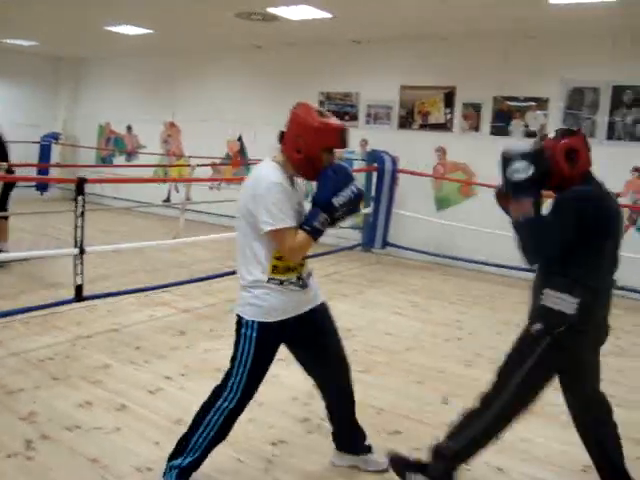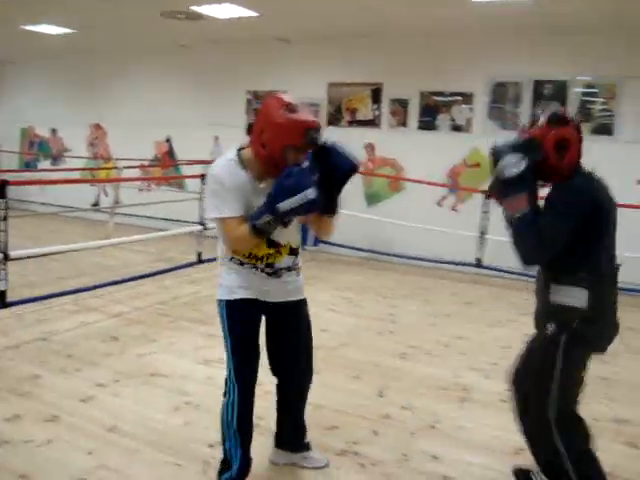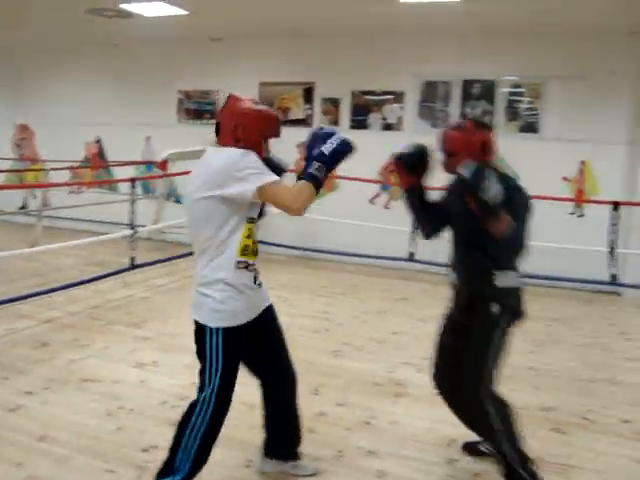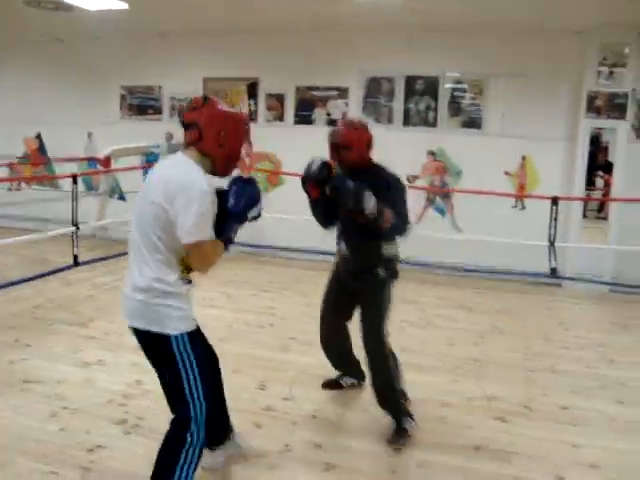
dt=0.4s
person 1, frame 1
left shoulder: (293, 178)
right shoulder: (268, 183)
right elbow: (294, 249)
left wrist: (336, 204)
right wrist: (328, 207)
left hip: (305, 301)
right hip: (265, 307)
left knee: (335, 375)
right knee: (236, 393)
left ankle: (351, 447)
person 1, frame 2
left shoulder: (299, 166)
right shoulder: (224, 173)
left elbow: (323, 229)
right elbow: (238, 242)
left wrist: (330, 186)
right wrist: (278, 207)
left hip: (286, 290)
right hip: (240, 289)
left knee: (295, 376)
right knee: (242, 384)
left ankle: (290, 445)
person 1, frame 3
left shoulder: (210, 167)
right shoulder: (232, 161)
right elbow: (294, 201)
left wrist: (259, 190)
right wrist: (320, 161)
left hip: (250, 301)
right hip: (223, 309)
left knee: (281, 379)
right knee: (215, 400)
person 1, frame 4
left shoulder: (170, 167)
right shoulder: (194, 184)
right elbow: (200, 259)
left wrist: (223, 212)
right wrist: (234, 218)
left hip: (146, 301)
right hip: (163, 311)
left knee: (206, 369)
right knee: (194, 412)
left ankle: (218, 442)
person 2, frame 1
left shoulder: (577, 198)
right shoulder: (600, 199)
left elbow: (538, 253)
left wrist: (521, 191)
right wrist: (524, 205)
left hip: (561, 319)
right hip: (585, 320)
left knee: (503, 400)
right knee: (586, 402)
person 2, frame 2
left shoulder: (579, 194)
right shoulder: (579, 189)
left elbow: (531, 250)
right elbow: (550, 241)
left wrist: (514, 188)
right wrist: (517, 192)
left hip: (574, 319)
right hip: (569, 316)
left knee: (549, 422)
right knee: (528, 383)
person 2, frame 3
left shoulder: (508, 190)
right shoulder: (458, 188)
left elbow: (511, 249)
right elbow: (430, 227)
left wrist: (489, 202)
right wrist: (412, 184)
left hip: (495, 300)
right hip: (465, 295)
left knee: (474, 389)
right knee: (447, 379)
right ankle: (493, 437)
person 2, frame 4
left shoulder: (385, 181)
right shoulder: (336, 177)
left elbow: (400, 227)
right elbow: (327, 222)
left wrist: (371, 208)
right wrist: (315, 193)
left hip: (377, 266)
right hip: (347, 262)
left knee: (374, 338)
right knee: (330, 324)
left ankle: (400, 412)
right ankle: (351, 373)
